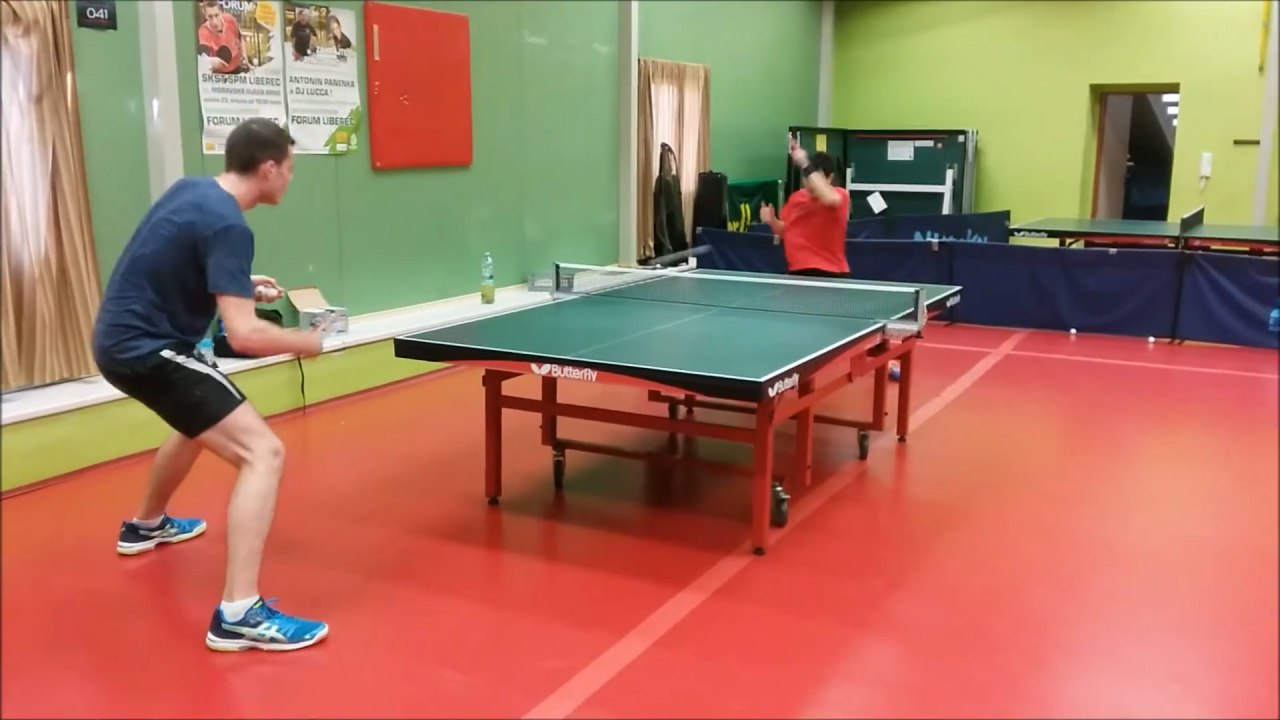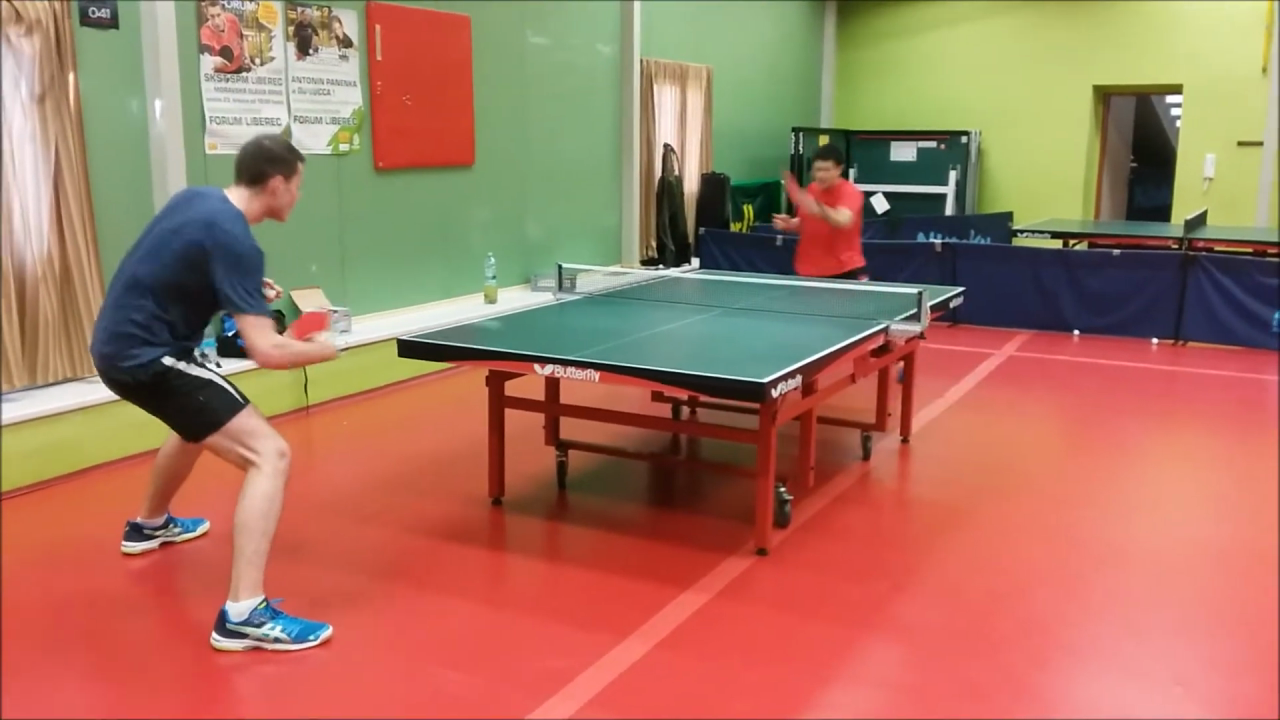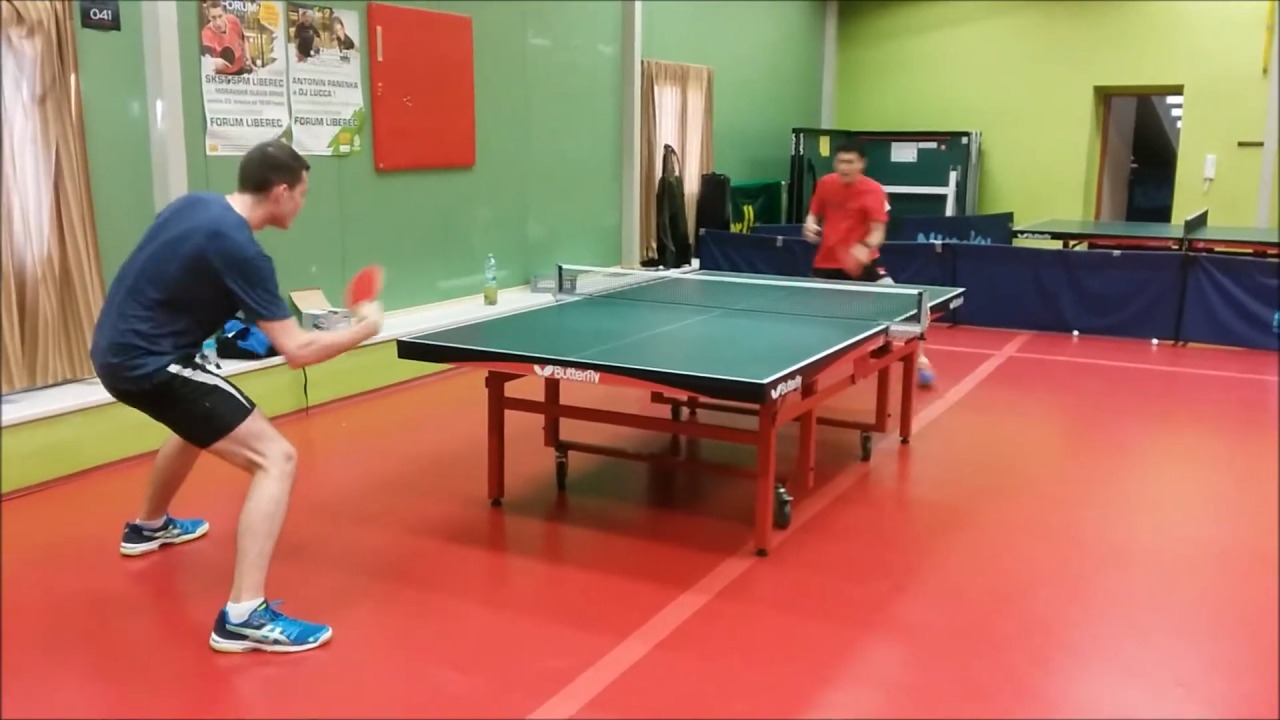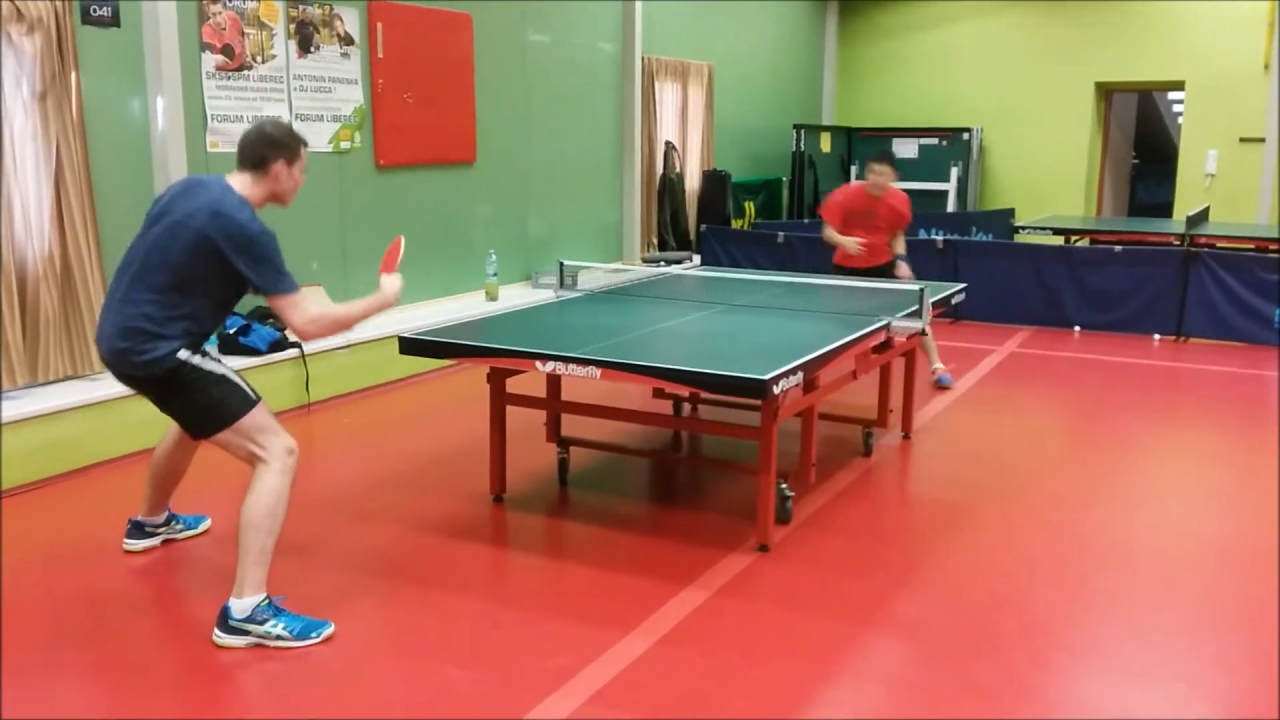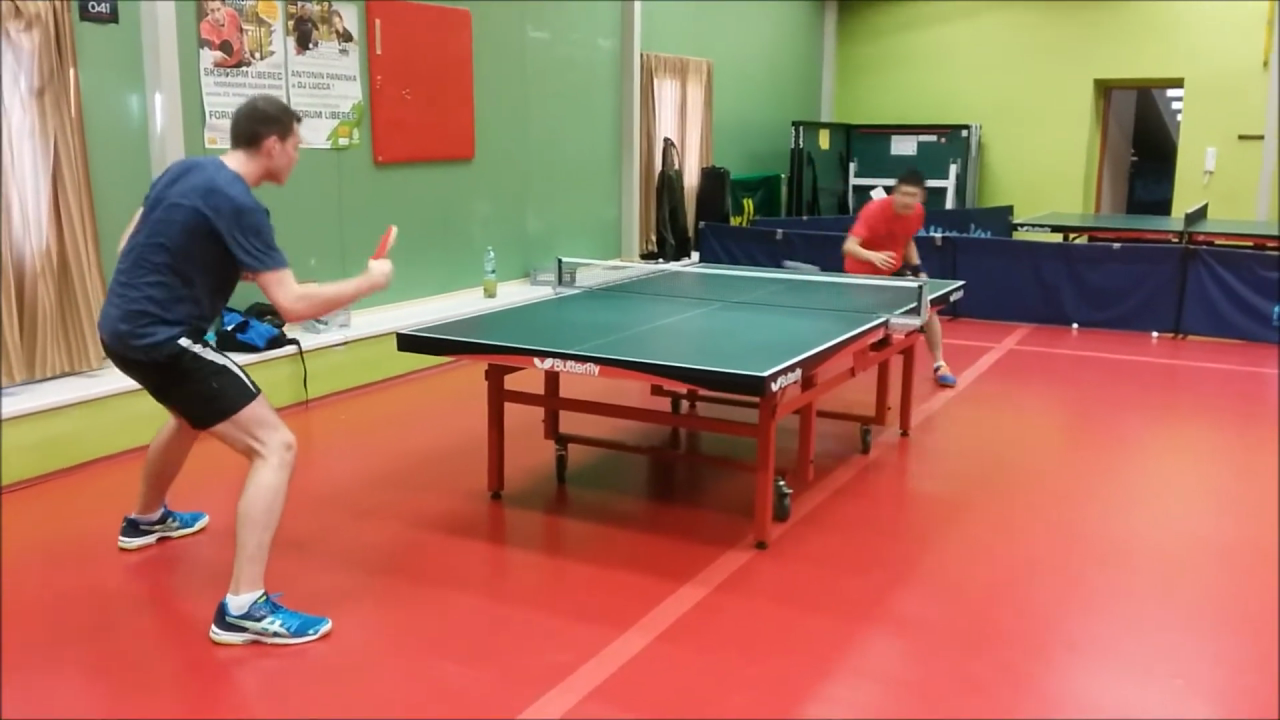
dt=0.1s
person 1, frame 1
left shoulder: (189, 190)
right shoulder: (228, 227)
right elbow: (244, 335)
left wrist: (236, 285)
right wrist: (302, 342)
left hip: (122, 337)
right hip: (145, 349)
left knee: (203, 420)
right knee: (262, 453)
left ankle: (144, 524)
right ankle: (238, 614)
person 1, frame 2
left shoulder: (193, 198)
right shoulder: (235, 244)
right elbow: (266, 351)
left wrist: (243, 292)
right wrist: (320, 350)
left hip: (117, 342)
right hip: (140, 358)
left knee: (200, 423)
right knee: (268, 454)
left ankle: (150, 524)
right ankle: (243, 615)
person 1, frame 3
left shoulder: (193, 204)
right shoulder: (240, 251)
right elbow: (297, 349)
right wrist: (363, 327)
left hip: (116, 348)
right hip: (145, 365)
left knee: (206, 425)
right knee: (275, 458)
left ankle: (147, 526)
right ankle: (244, 616)
person 1, frame 4
left shoulder: (190, 187)
right shoulder: (243, 228)
right elbow: (308, 323)
right wrist: (381, 299)
left hip: (120, 337)
right hip: (156, 352)
left knee: (199, 419)
right knee: (276, 453)
left ankle: (149, 521)
right ankle: (246, 610)
person 1, frame 5
left shoulder: (186, 169)
right shoulder: (237, 205)
left elbow: (131, 245)
right elbow: (291, 303)
right wrist: (369, 281)
left hip: (123, 325)
right hip: (159, 338)
left knee: (195, 412)
right knee: (275, 446)
left ankle: (145, 519)
right ankle: (243, 607)
person 2, frame 1
left shoulder: (839, 196)
right shoulder: (796, 198)
left elbow: (829, 198)
right elbow: (783, 231)
left wrist: (807, 165)
right wrist: (771, 220)
left hip: (833, 269)
right hip: (800, 270)
left ankle: (886, 360)
person 2, frame 2
left shoulder: (851, 193)
right shoulder: (811, 191)
left elbow: (842, 221)
left wrist: (814, 207)
right wrist: (788, 224)
left hip: (847, 268)
right hip: (811, 269)
person 2, frame 3
left shoulder: (873, 190)
right shoulder: (825, 184)
left elbow: (878, 233)
right elbow: (813, 213)
left wrist: (863, 249)
right wrist: (810, 225)
left hip: (863, 261)
right hip: (827, 263)
left ankle: (920, 360)
person 2, frame 4
left shoulder: (899, 200)
right shoulder: (847, 195)
left elbow: (898, 236)
right elbow: (828, 231)
left wrist: (900, 260)
right wrist: (843, 241)
left hip: (881, 264)
right hip: (848, 265)
left ankle: (937, 366)
person 2, frame 5
left shoulder: (917, 212)
right shoulder: (875, 211)
right elbow: (849, 248)
left wrist: (918, 268)
right wrist: (872, 256)
left hip: (894, 271)
right hip: (861, 272)
left ankle: (940, 365)
